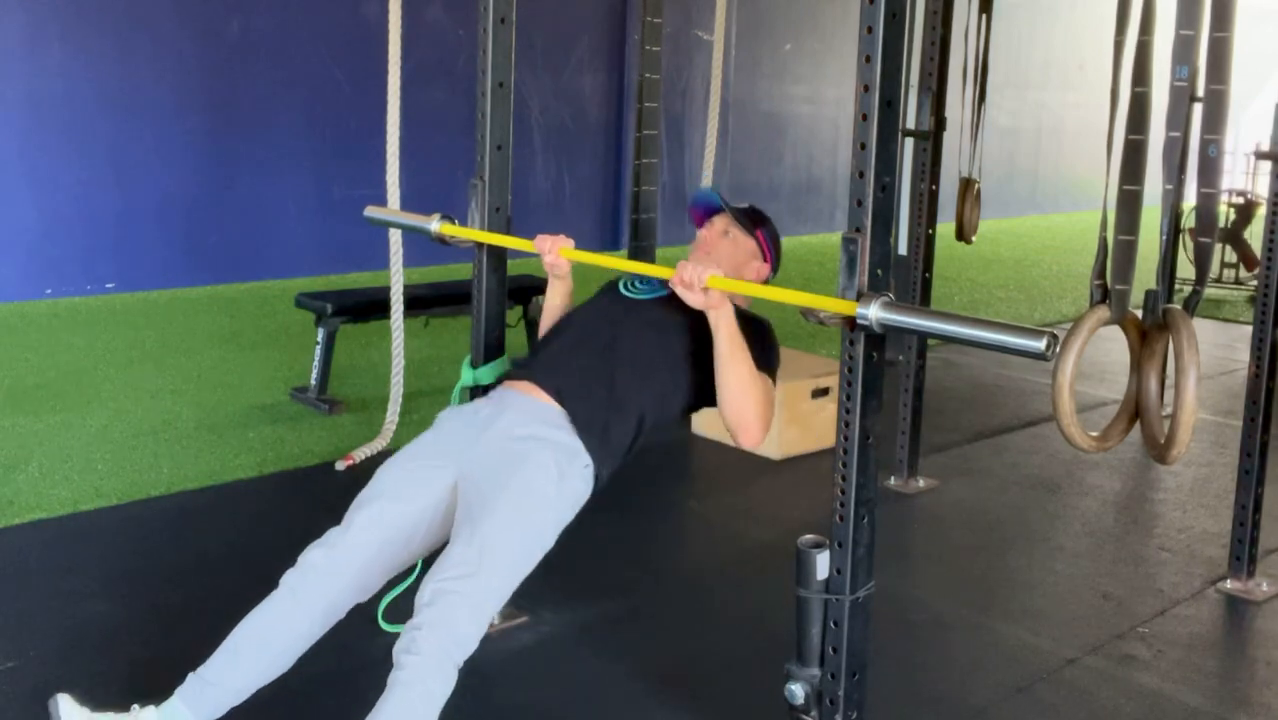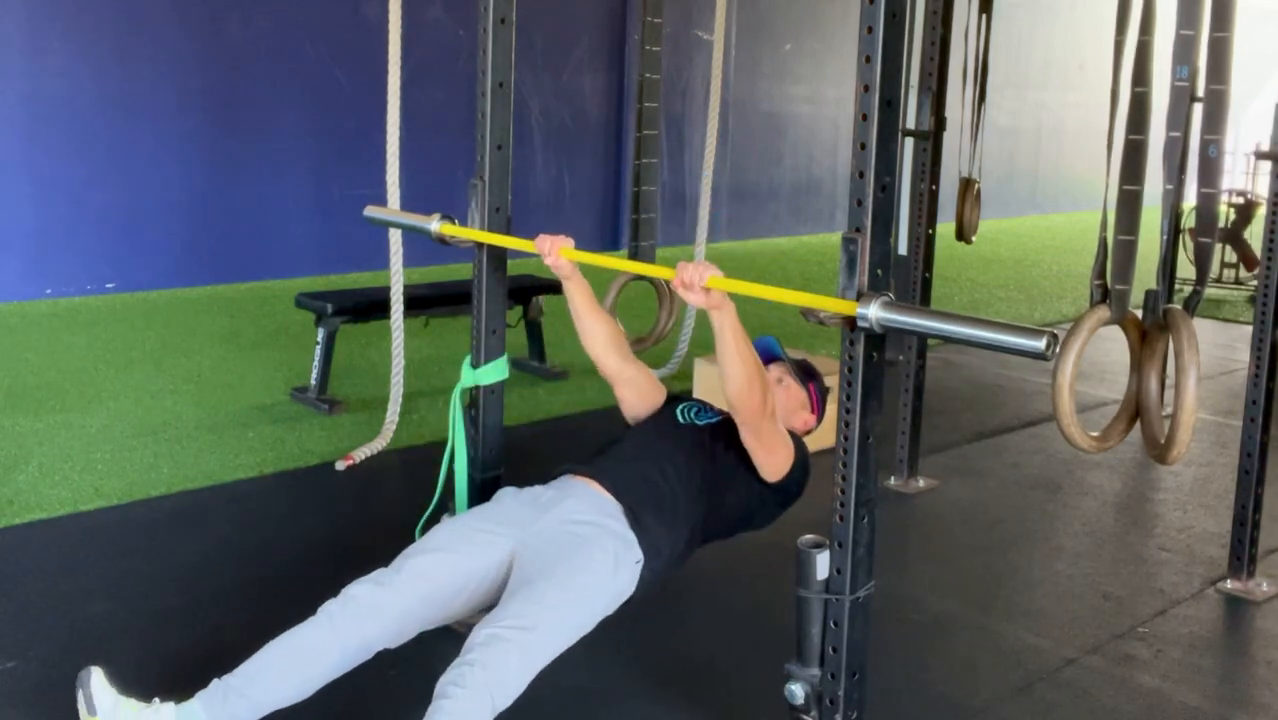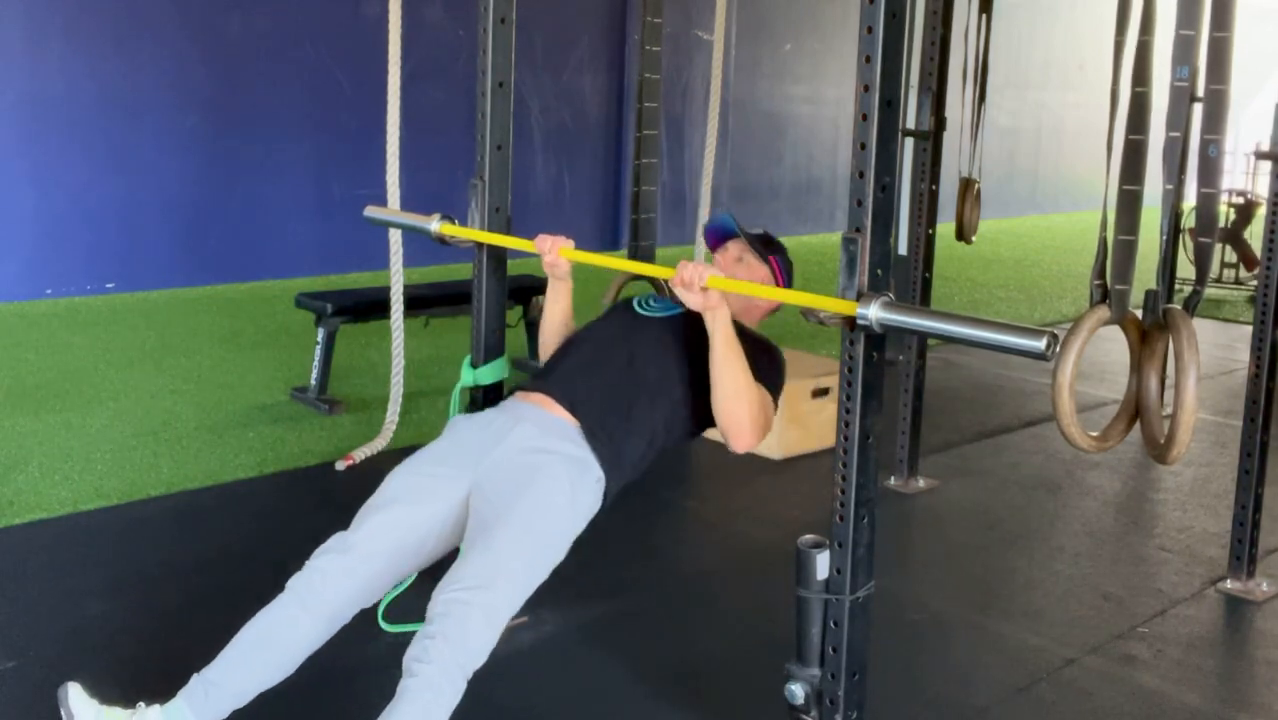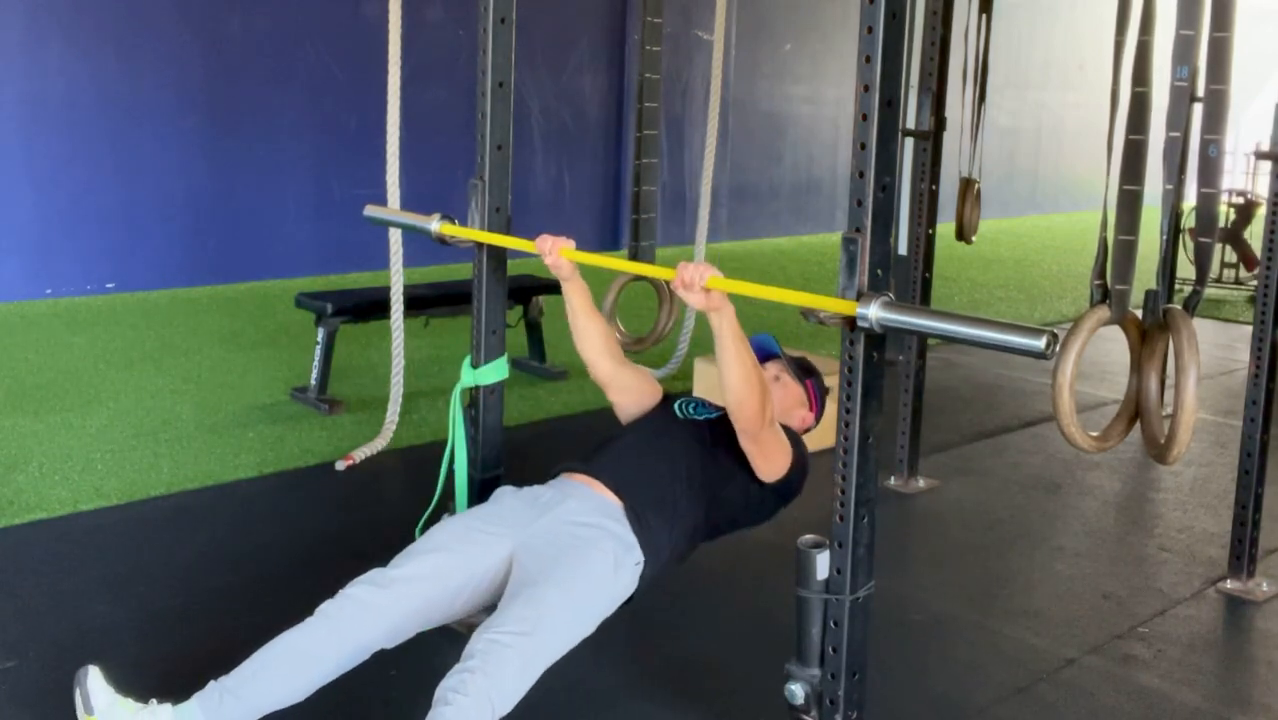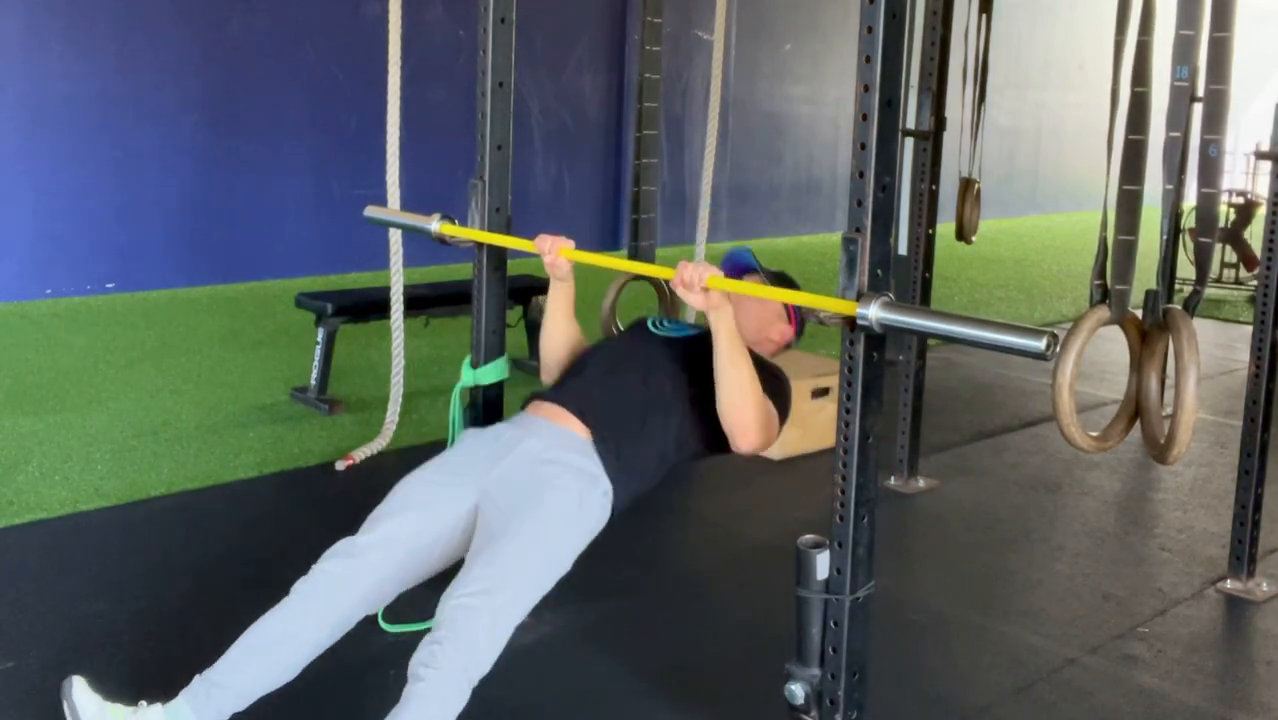
dt=1s
person 1, frame 1
left shoulder: (741, 331)
right shoulder: (638, 286)
left elbow: (749, 429)
left wrist: (719, 308)
right wrist: (560, 279)
left hip: (549, 452)
right hip: (474, 421)
left knee: (441, 625)
right knee: (329, 570)
person 1, frame 2
left shoulder: (777, 465)
right shoulder: (685, 415)
left elbow: (752, 410)
right elbow: (615, 359)
left wrist: (720, 309)
right wrist: (567, 271)
left hip: (605, 542)
right hip: (531, 506)
right knee: (373, 604)
person 1, frame 3
left shoulder: (750, 353)
right shoulder: (651, 303)
left elbow: (743, 434)
left wrist: (718, 312)
right wrist: (561, 279)
left hip: (562, 461)
right hip: (487, 430)
left knee: (460, 619)
right knee: (342, 567)
person 1, frame 4
left shoulder: (776, 463)
right shoulder: (681, 412)
left elbow: (752, 416)
right elbow: (607, 364)
left wrist: (720, 311)
right wrist: (568, 274)
left hip: (604, 541)
right hip: (529, 506)
right knee: (373, 603)
person 1, frame 5
left shoulder: (759, 379)
right shoulder: (663, 333)
left elbow: (747, 434)
right elbow: (559, 372)
left wrist: (720, 311)
right wrist: (561, 281)
left hip: (571, 475)
right hip: (498, 443)
left knee: (467, 623)
right knee: (347, 573)
